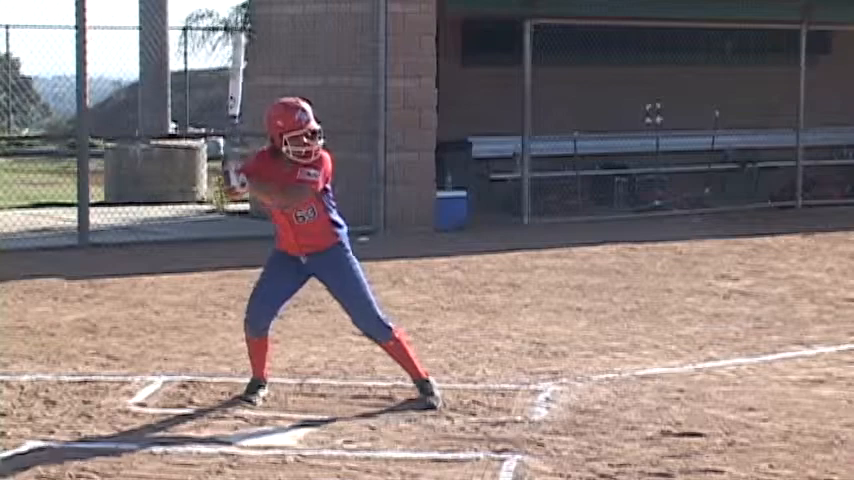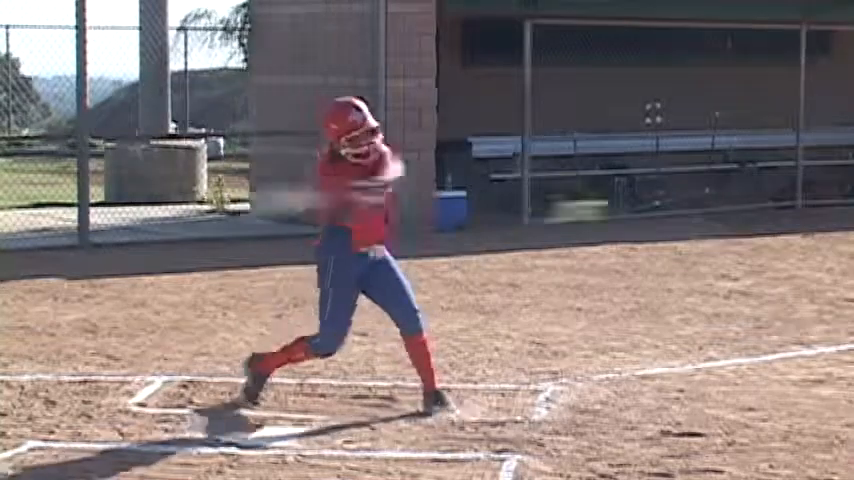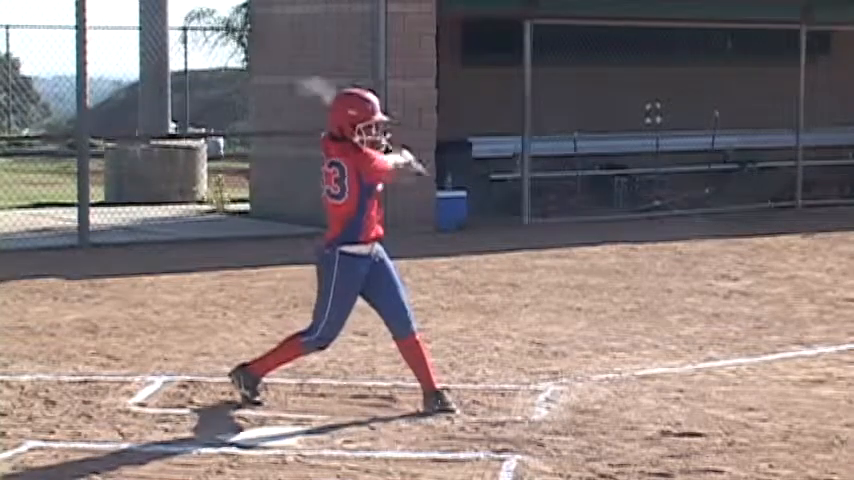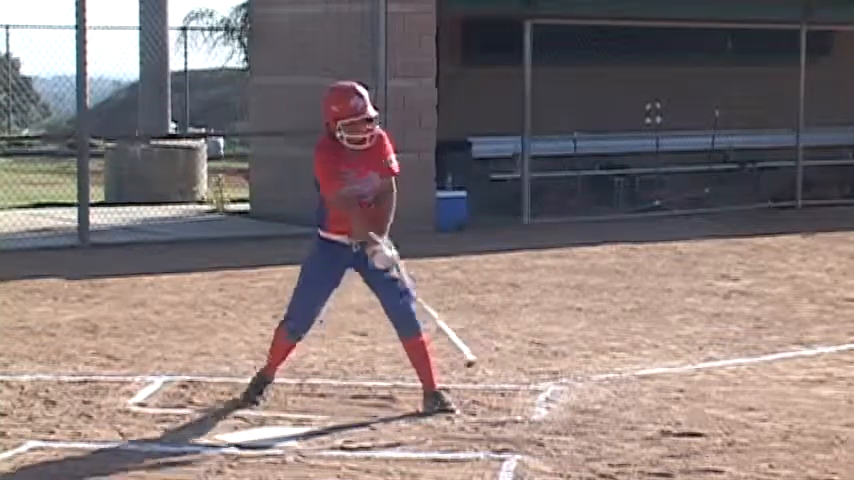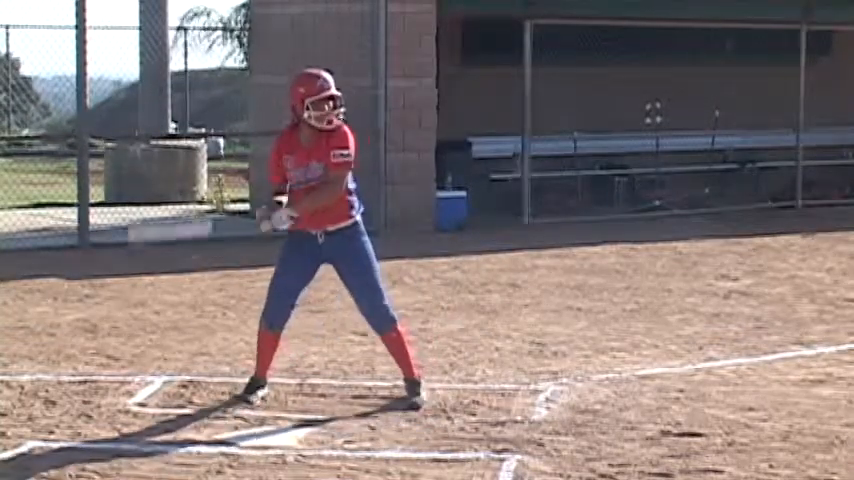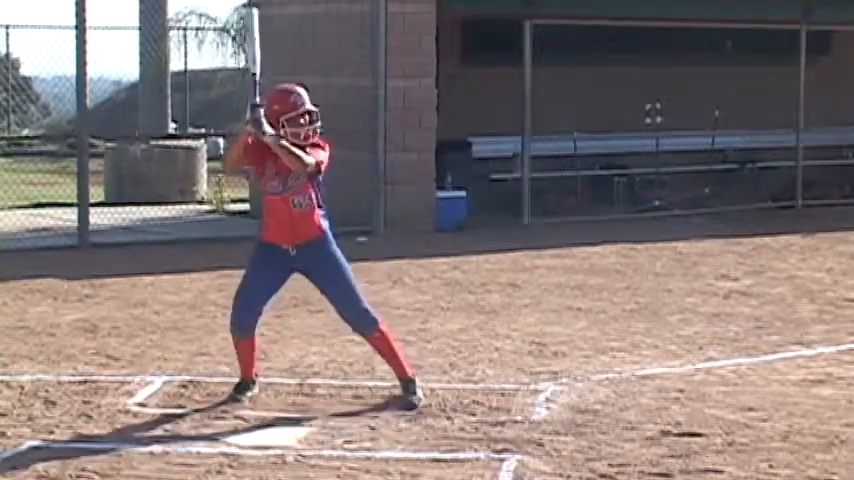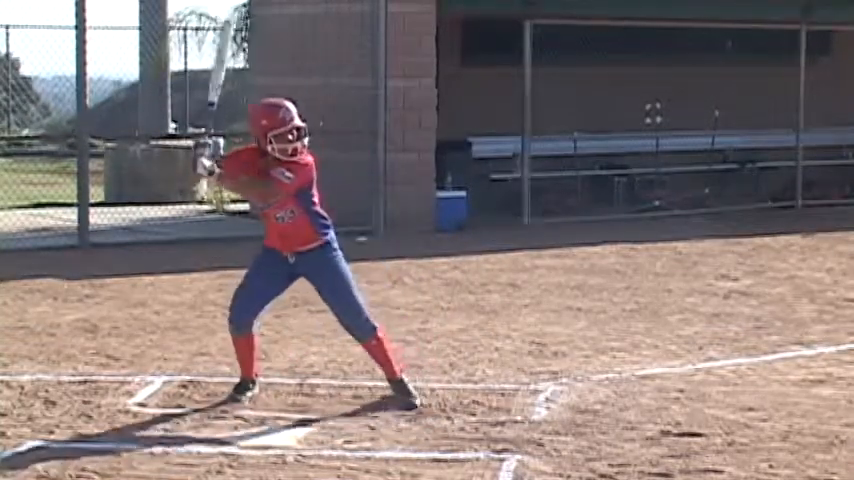
dt=0.5s
person 1, frame 1
left shoulder: (320, 161)
right shoulder: (264, 161)
left elbow: (291, 198)
right elbow: (233, 189)
left wrist: (251, 185)
right wrist: (233, 179)
left hip: (331, 250)
right hip: (288, 254)
left knee: (371, 320)
right knee: (256, 316)
left ankle: (421, 380)
right ankle: (259, 380)
person 1, frame 2
left shoulder: (376, 152)
right shoulder: (330, 168)
left elbow: (391, 170)
right elbow: (340, 216)
left wrist: (373, 185)
left hip: (374, 253)
right hip: (340, 256)
left knee: (410, 318)
right knee: (328, 341)
left ankle: (432, 392)
right ankle: (261, 367)
person 1, frame 3
left shoulder: (334, 146)
right shoulder: (359, 158)
right elbow: (393, 165)
left wrist: (397, 157)
right wrist: (405, 157)
left hip: (369, 252)
right hip: (344, 257)
left knee: (403, 322)
right knee: (320, 335)
left ankle: (432, 392)
right ankle: (249, 373)
person 1, frame 4
left shoulder: (380, 141)
right shoulder: (326, 153)
left elbow: (388, 195)
right elbow: (346, 208)
left wrist: (381, 240)
right wrist: (374, 245)
left hip: (372, 242)
right hip: (332, 244)
left knee: (406, 314)
right knee: (299, 317)
left ankle: (432, 391)
right ankle: (266, 375)
person 1, frame 5
left shoulder: (341, 135)
right shoulder: (285, 143)
left elbow: (334, 189)
right elbow: (279, 187)
left wrist: (290, 209)
right wrist: (274, 206)
left hip: (345, 232)
right hip: (303, 236)
left knee: (377, 308)
right knee: (275, 307)
left ankle: (412, 380)
right ankle: (259, 379)
person 1, frame 6
left shoulder: (317, 147)
right shoulder: (262, 148)
left elbow: (306, 166)
right elbow: (230, 165)
left wrist: (272, 139)
right wrist: (249, 134)
left hip: (315, 243)
right hip: (274, 247)
left knee: (358, 313)
right knee: (243, 314)
left ankle: (407, 379)
right ankle: (248, 379)
person 1, frame 7
left shoulder: (303, 164)
right shoulder: (250, 158)
left elbow: (261, 193)
right elbow: (214, 167)
left wrist: (215, 174)
right wrist: (204, 157)
left hip: (319, 250)
right hip: (278, 252)
left knee: (356, 319)
right knee: (240, 313)
left ankle: (396, 378)
right ankle: (249, 379)
